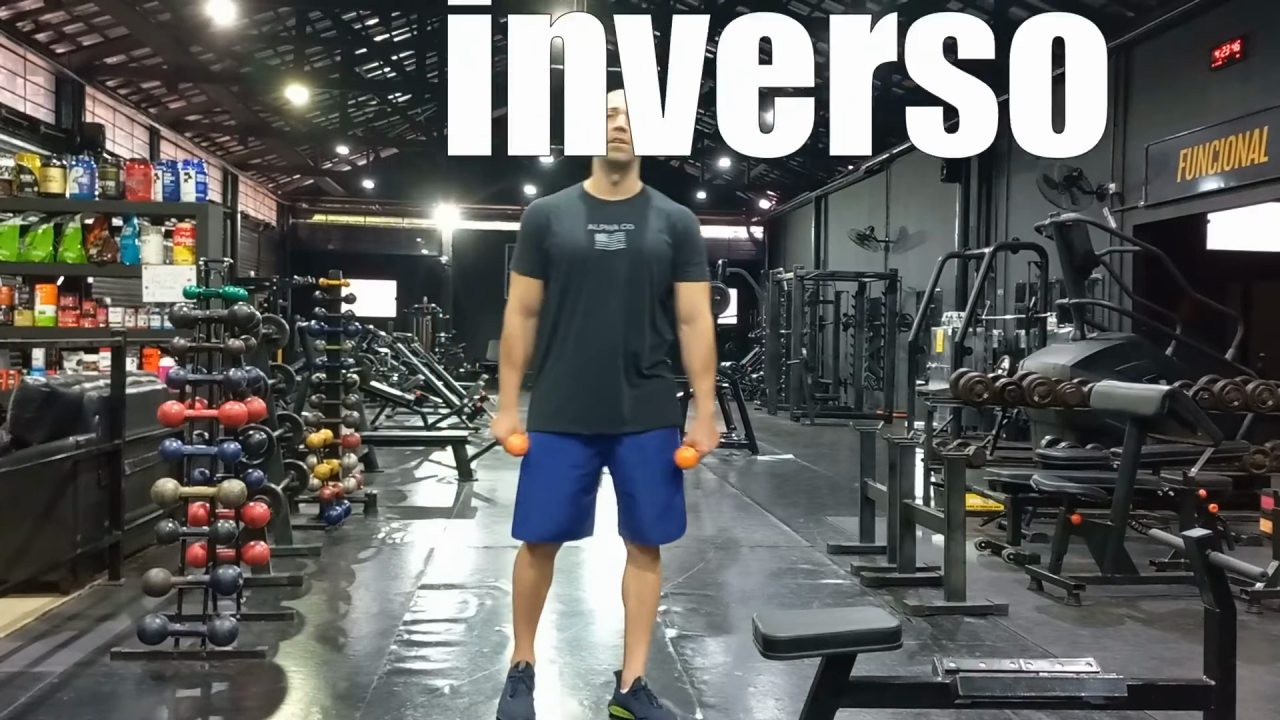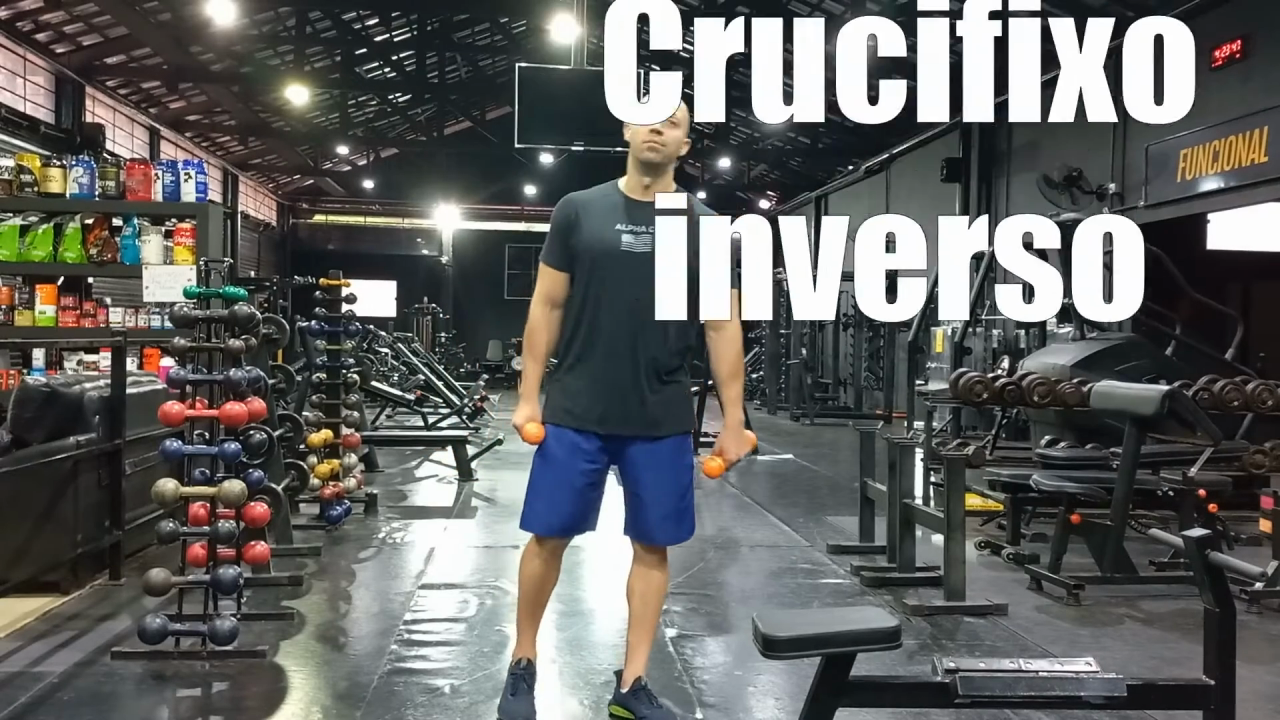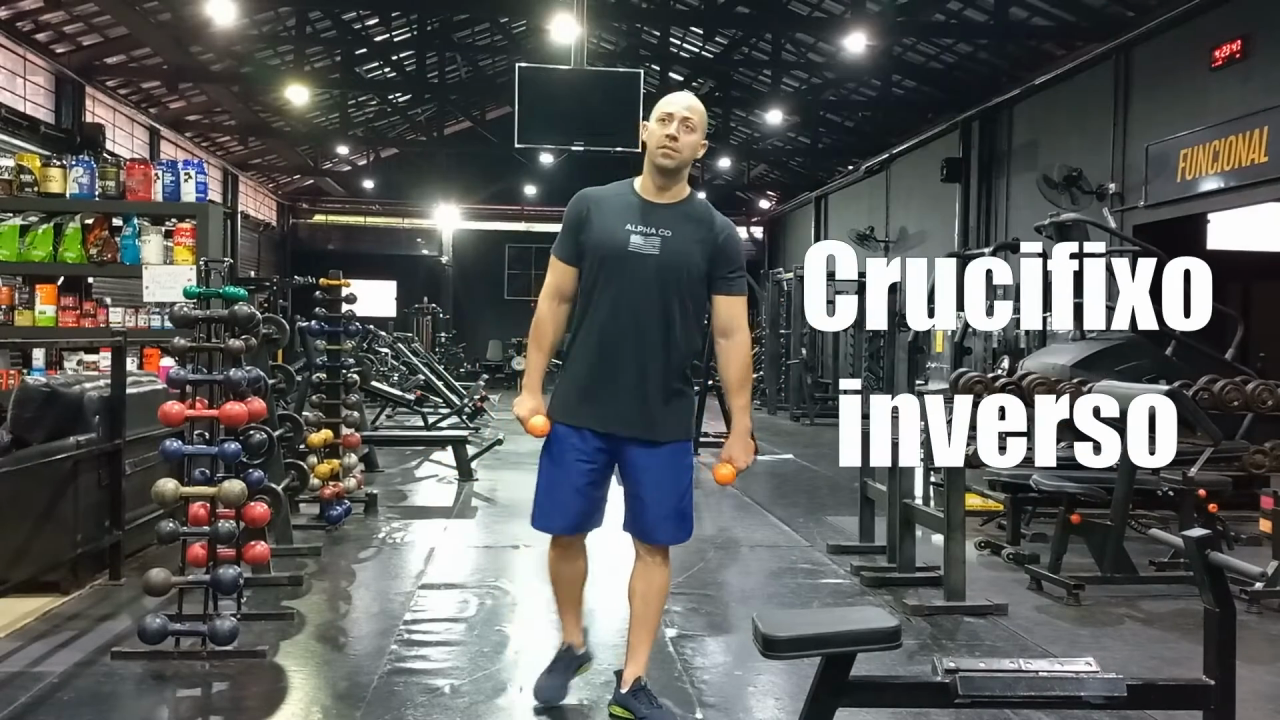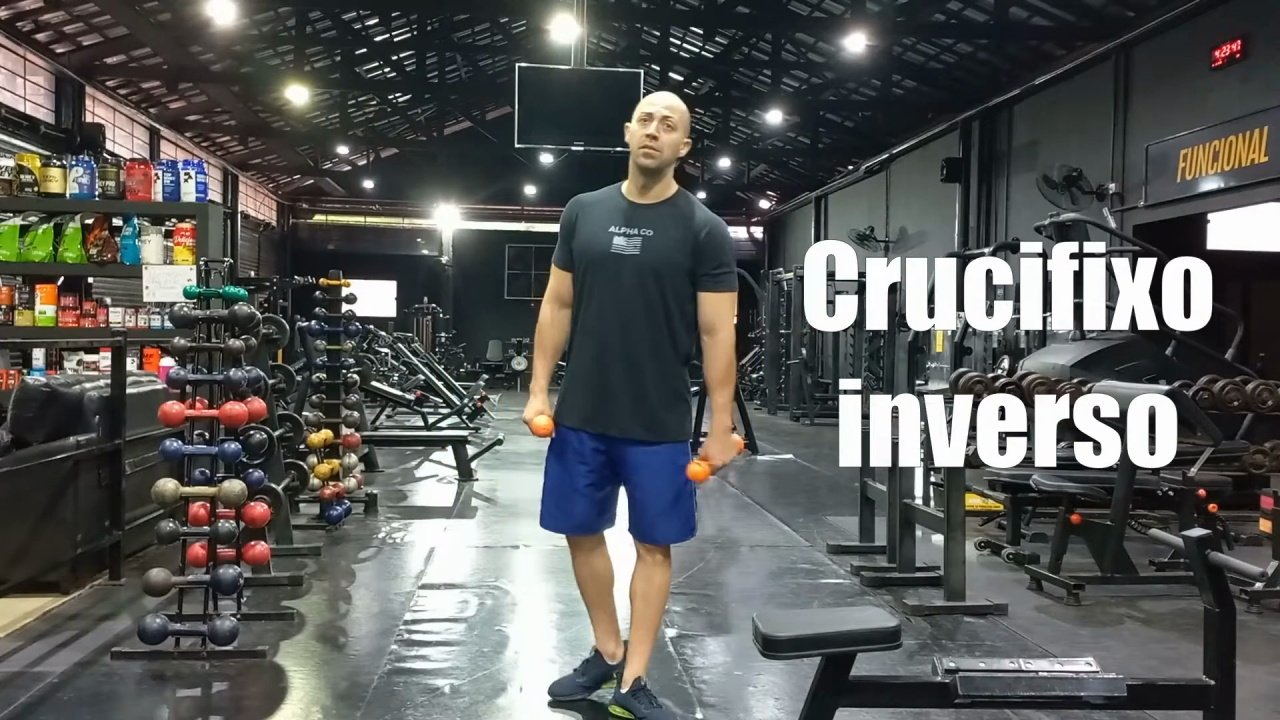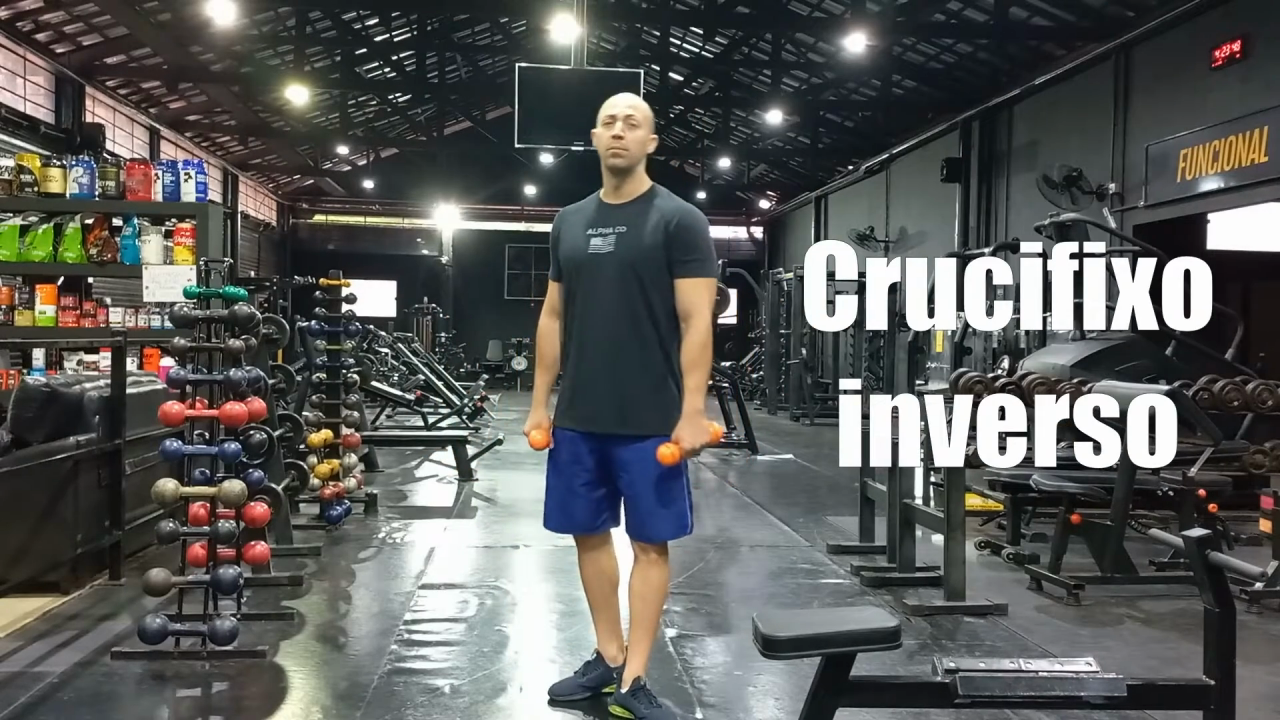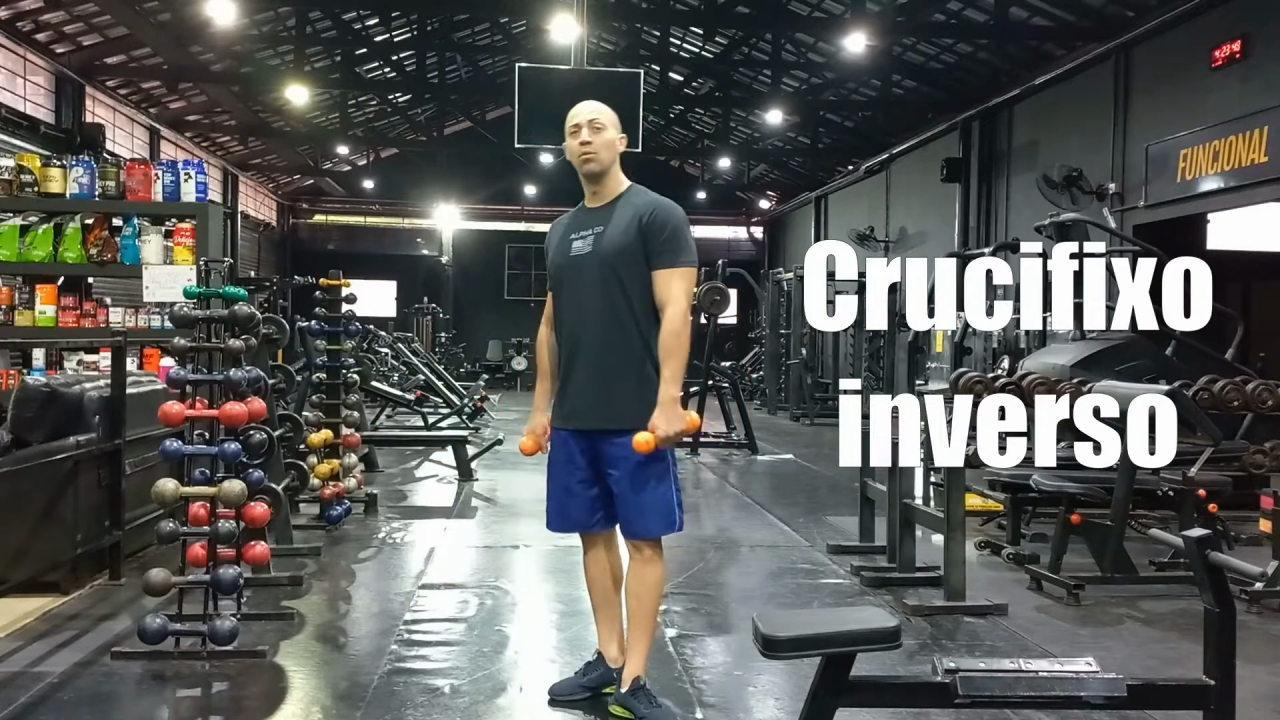
dt=0.3s
person 1, frame 1
left shoulder: (675, 222)
right shoulder: (546, 216)
left elbow: (694, 322)
right elbow: (521, 315)
left wrist: (703, 412)
right wrist: (507, 404)
left hip: (646, 416)
right hip: (560, 414)
left knee: (644, 544)
right knee: (539, 541)
right ankle: (521, 667)
person 1, frame 2
left shoulder: (705, 229)
right shoulder: (577, 211)
left elbow: (723, 326)
right elbow: (547, 306)
left wrist: (734, 419)
right wrist: (529, 395)
left hip: (660, 419)
right hip: (575, 410)
left knee: (652, 546)
right knee: (548, 535)
right ankle: (523, 664)
person 1, frame 3
left shoulder: (717, 234)
right shoulder: (590, 207)
left elbow: (731, 334)
right elbow: (555, 299)
left wrist: (740, 428)
right wrist: (531, 385)
left hip: (661, 420)
right hip: (580, 409)
left knee: (653, 545)
right knee: (565, 530)
right ankle: (572, 644)
person 1, frame 4
left shoulder: (704, 230)
right shoulder: (583, 213)
left elbow: (718, 332)
right elbow: (557, 306)
left wrist: (721, 425)
right wrist: (539, 391)
left hip: (658, 422)
right hip: (582, 414)
left knee: (654, 545)
right knee: (580, 531)
right ankle: (607, 651)
person 1, frame 5
left shoulder: (679, 220)
right shoulder: (570, 221)
left elbow: (696, 321)
right elbow: (554, 317)
left wrist: (694, 411)
right wrist: (540, 401)
left hip: (649, 419)
right hip: (579, 416)
left knee: (649, 542)
right knee: (589, 533)
right ankle: (608, 657)
person 1, frame 6
left shoulder: (657, 214)
right shoulder: (561, 230)
left elbow: (676, 311)
left wrist: (669, 400)
right wrist: (541, 405)
left hip: (634, 415)
right hip: (575, 417)
left knee: (643, 538)
right knee: (592, 535)
right ankle: (608, 657)
